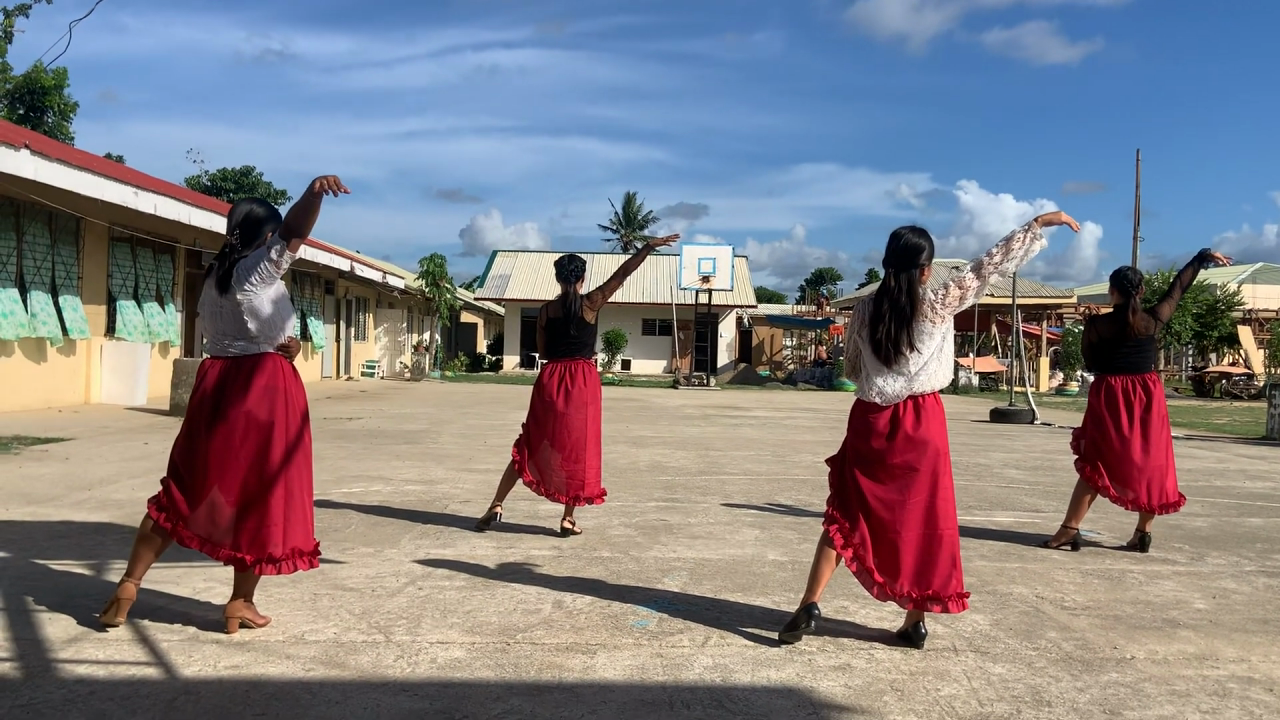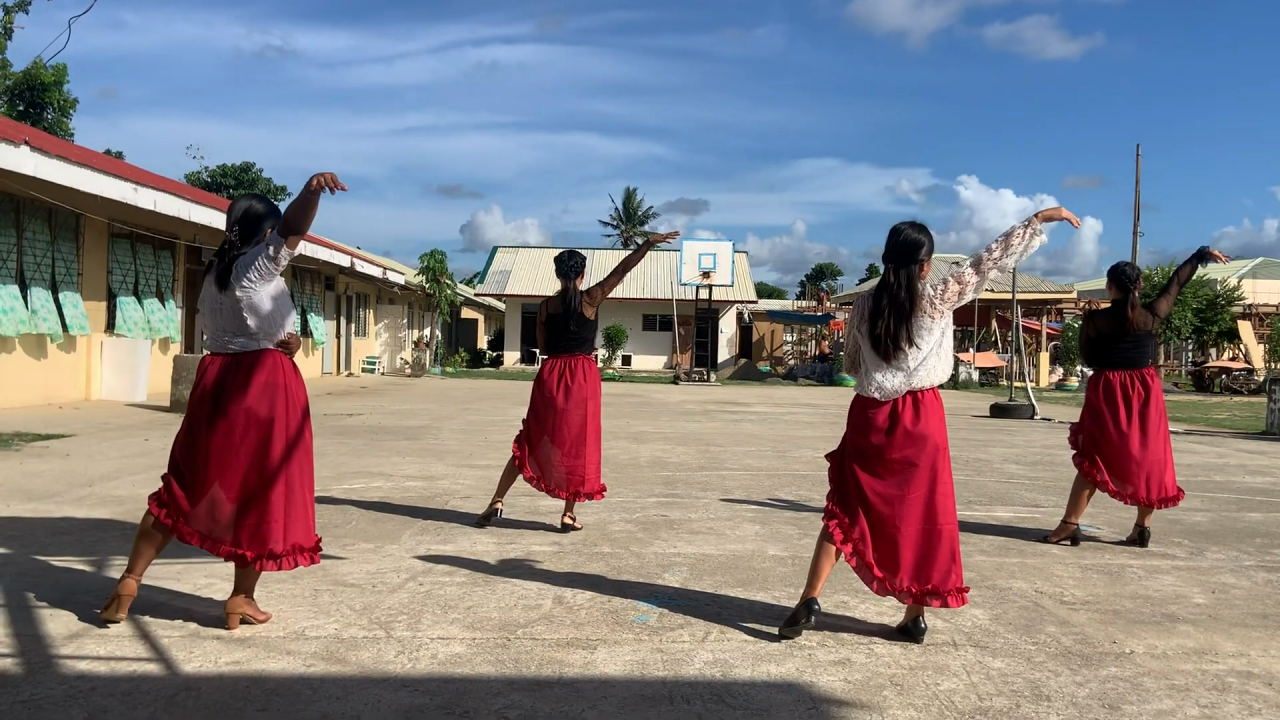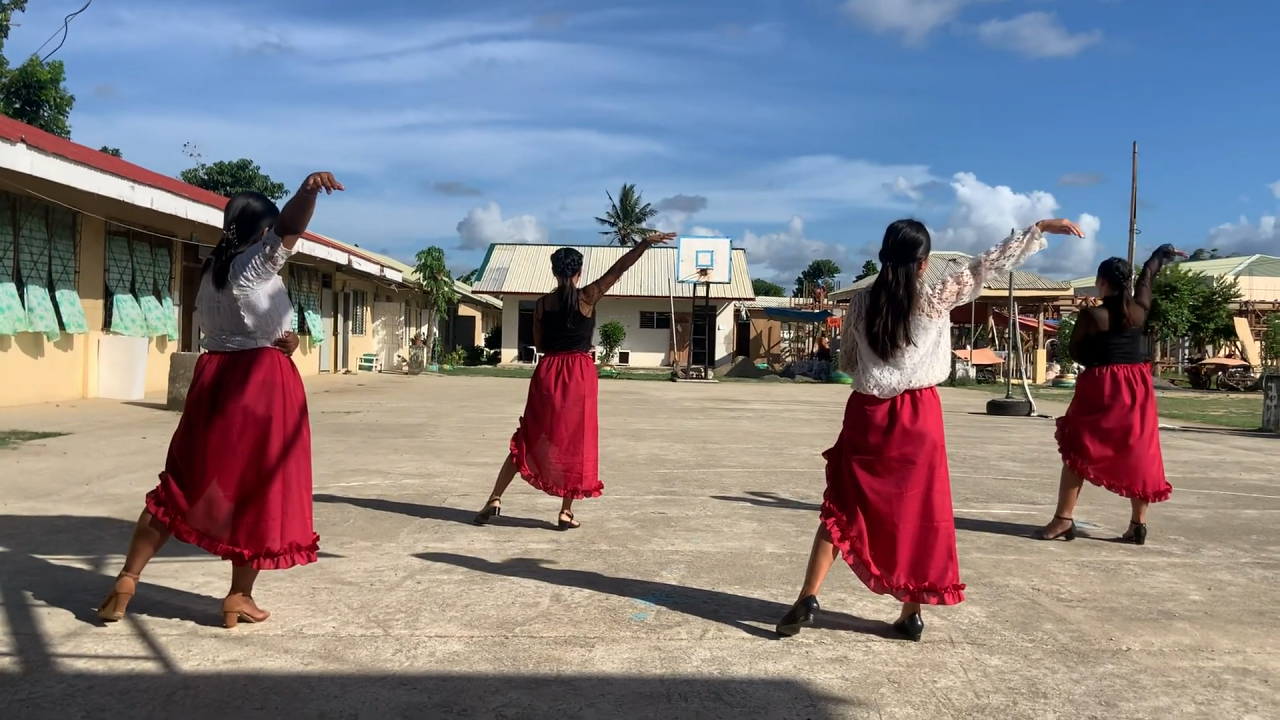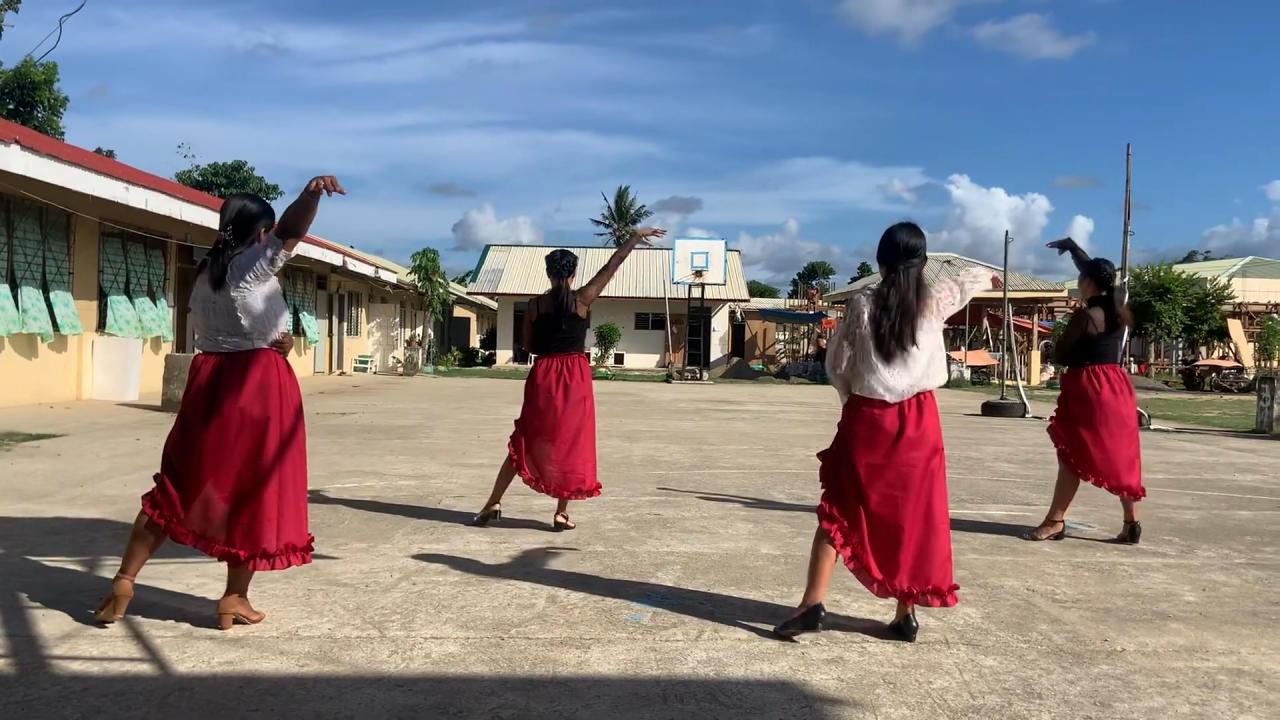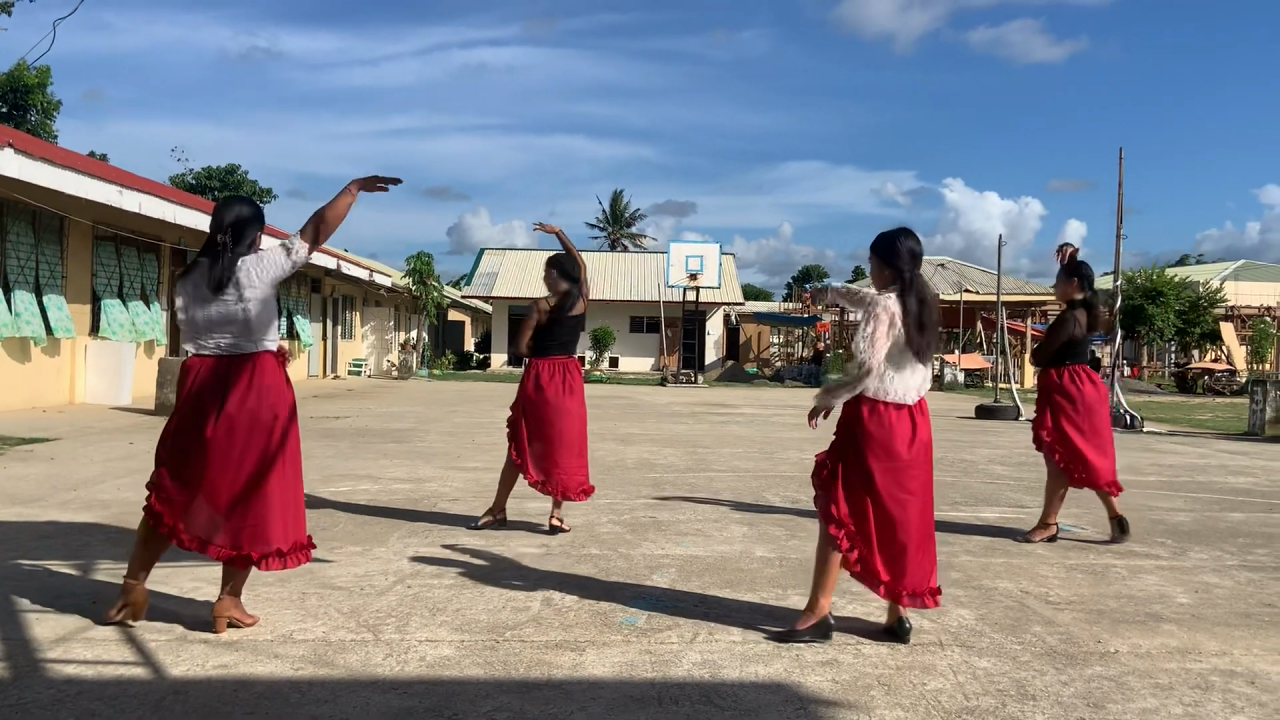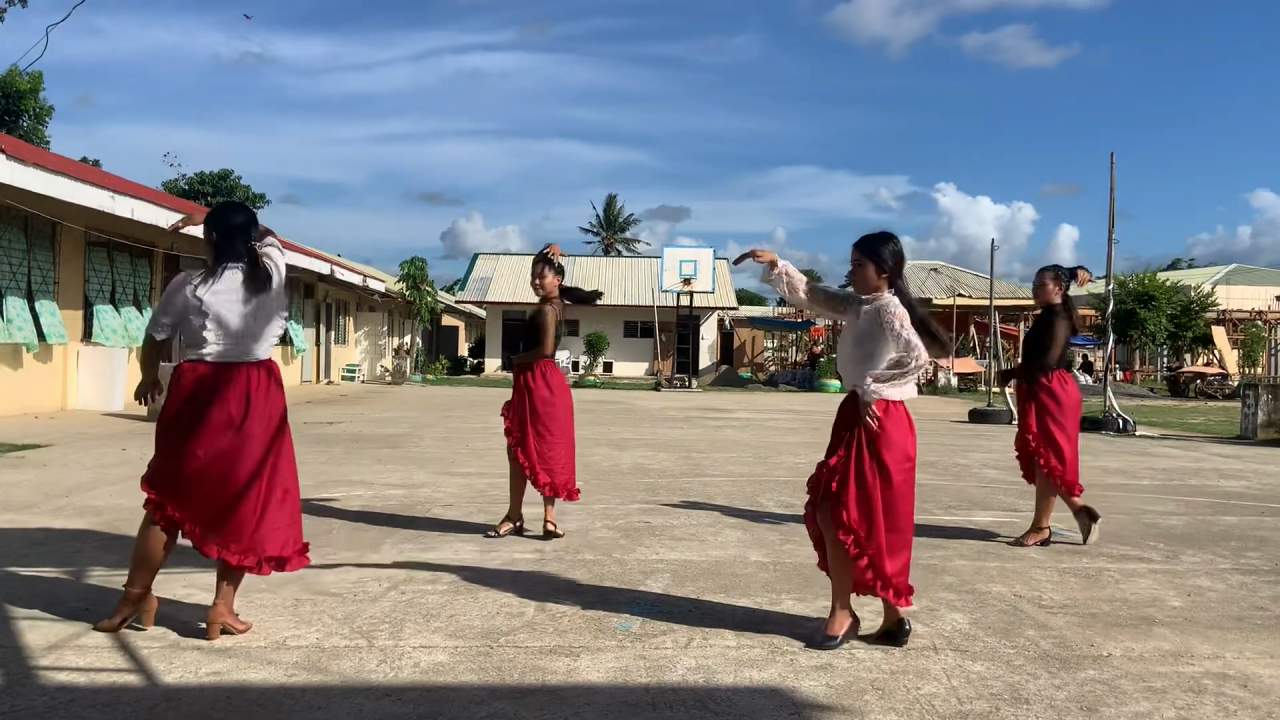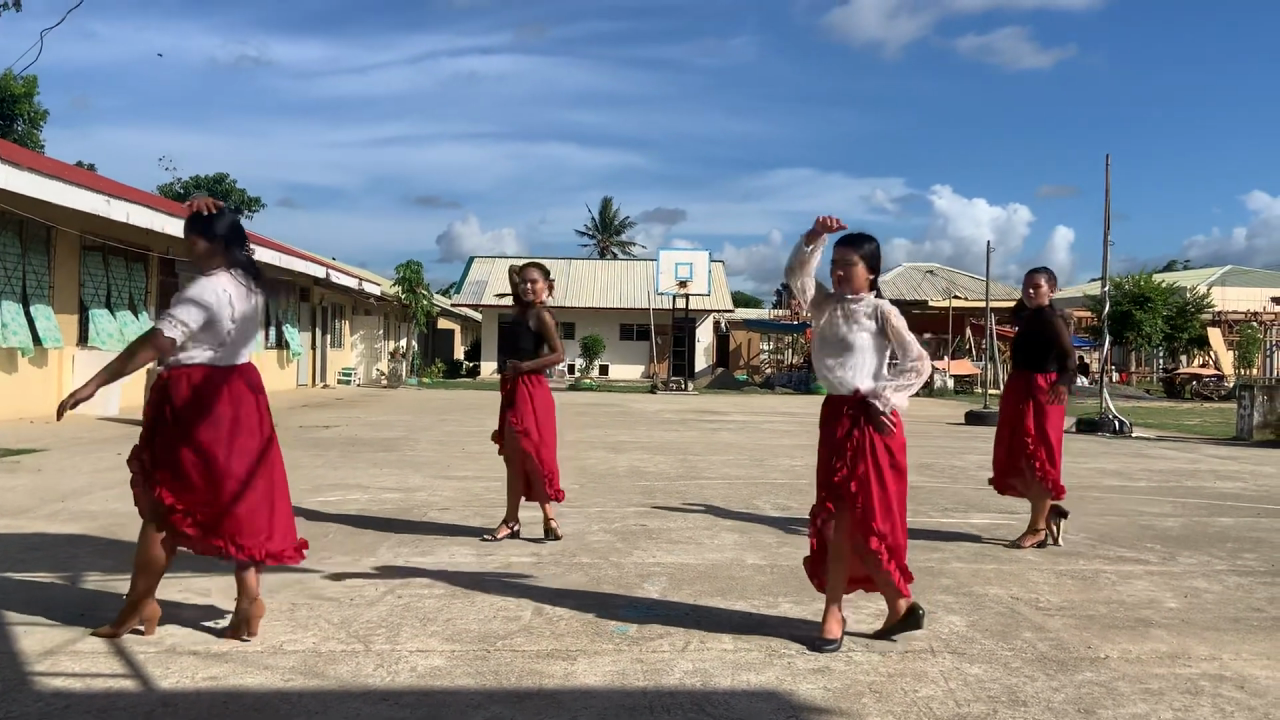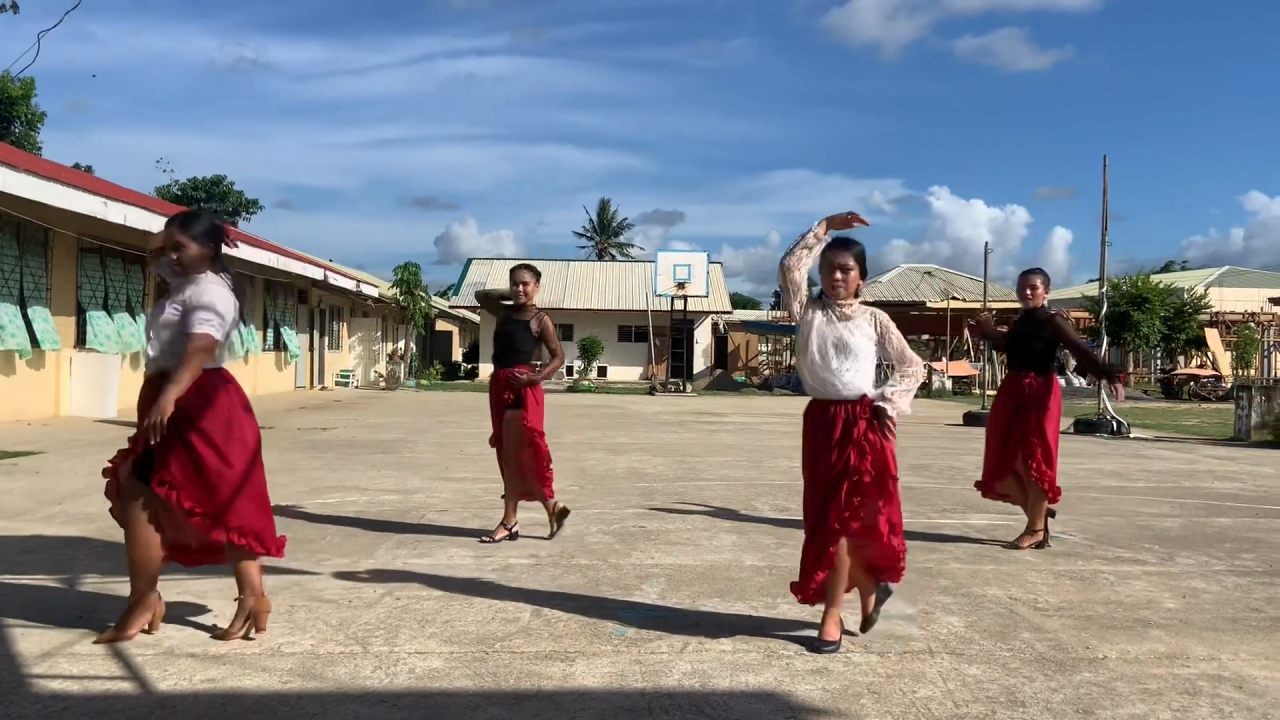
dt=0.2s
person 1, frame 1
left shoulder: (214, 277)
right shoulder: (259, 268)
right elbow: (295, 233)
left wrist: (282, 344)
right wrist: (314, 192)
left hip: (217, 386)
right hip: (263, 391)
left knee: (184, 490)
right knee: (260, 497)
left ankle: (128, 585)
right ankle: (241, 603)
person 1, frame 2
left shoulder: (215, 273)
right shoulder: (258, 265)
right elbow: (293, 230)
left wrist: (282, 339)
right wrist: (312, 190)
left hip: (218, 383)
right hip: (264, 388)
left knee: (184, 487)
right knee: (261, 494)
left ankle: (129, 582)
right ankle: (241, 599)
person 1, frame 3
left shoulder: (213, 271)
right shoulder: (256, 264)
right elbow: (290, 229)
left wrist: (280, 337)
right wrist: (308, 189)
left hip: (216, 381)
right hip: (262, 386)
left knee: (183, 486)
right knee: (259, 492)
left ankle: (127, 579)
right ankle: (239, 597)
person 1, frame 4
left shoulder: (206, 272)
right shoulder: (251, 265)
right elbow: (289, 232)
right wrist: (313, 191)
left hip: (210, 384)
right hip: (260, 388)
left knee: (178, 486)
right knee: (254, 495)
left ankle: (121, 584)
right ankle: (233, 599)
person 1, frame 5
left shoulder: (189, 277)
right shoulder: (263, 265)
left elbow: (189, 335)
right elbow: (319, 228)
right wrist: (356, 186)
left hip: (201, 384)
right hip: (256, 389)
left knee: (173, 490)
right knee: (252, 496)
left ankle: (133, 587)
right ankle: (229, 601)
person 1, frame 6
left shoulder: (189, 285)
right shoulder: (273, 272)
left elbow: (153, 343)
right elbow: (262, 239)
left wrist: (149, 379)
right wrist: (204, 218)
left hip: (200, 394)
right hip: (259, 394)
left knee: (167, 499)
right knee: (243, 502)
left ankle: (137, 598)
right ankle: (223, 605)
person 1, frame 7
left shoulder: (204, 291)
right shoulder: (242, 277)
left elbow: (156, 345)
right elbow: (215, 238)
left wrist: (92, 384)
right wrist: (208, 211)
left hip: (194, 400)
right hip: (236, 396)
left knee: (162, 505)
right knee: (233, 503)
left ankle: (140, 605)
right ankle: (248, 599)
person 1, frame 8
left shoulder: (207, 292)
right shoulder: (187, 280)
left elbow: (203, 349)
right elbow: (153, 256)
left wrist: (166, 399)
right wrist: (176, 244)
left hip: (194, 405)
right hip: (183, 408)
person 2, frame 1
left shoulder: (865, 309)
right shoulder: (938, 304)
left elbow: (851, 369)
right elbow: (992, 264)
right wrist: (1039, 223)
left hip: (871, 420)
right hip: (921, 421)
left knee: (846, 516)
right knee: (921, 521)
left ankle: (810, 606)
right ankle: (915, 621)
person 2, frame 2
left shoulder: (864, 305)
right shoulder: (937, 298)
left elbow: (850, 364)
right elbow: (992, 259)
right wrist: (1040, 218)
left hip: (870, 415)
right hip: (920, 416)
left knee: (844, 511)
right knee: (921, 515)
left ankle: (809, 601)
right ankle: (914, 615)
person 2, frame 3
left shoulder: (860, 302)
right shoulder: (935, 297)
left elbow: (847, 361)
right elbow: (990, 263)
right wrist: (1041, 228)
left hip: (868, 412)
right hip: (918, 412)
left knee: (841, 507)
right knee: (917, 511)
left ankle: (808, 597)
right ankle: (911, 611)
person 2, frame 4
left shoulder: (861, 305)
right shoulder: (937, 299)
left elbow: (836, 368)
right elbow: (969, 279)
left wrist: (853, 394)
right wrist: (988, 275)
left hip: (870, 417)
right hip: (919, 417)
left knee: (841, 510)
right knee: (915, 513)
left ankle: (812, 603)
right ankle: (905, 614)
person 2, frame 5
left shoulder: (881, 307)
right shoulder: (914, 303)
left elbow: (867, 364)
left wrist: (828, 397)
right wrist: (835, 292)
left hip: (873, 417)
right hip: (911, 420)
left knee: (840, 511)
right knee: (898, 516)
left ankle: (818, 610)
right ankle: (897, 614)
person 2, frame 6
left shoulder: (889, 309)
right shoulder: (854, 304)
left elbow: (915, 356)
right elbow: (808, 295)
left wrist: (870, 389)
right wrist: (773, 263)
left hip: (874, 418)
right hip: (869, 416)
left knee: (835, 511)
right knee: (872, 520)
left ankle: (843, 613)
right ankle: (893, 615)
person 2, frame 7
left shoulder: (880, 312)
right shoulder: (823, 305)
left elbow: (919, 364)
right elbow: (796, 276)
left wrist: (883, 400)
right wrist: (814, 238)
left hip: (865, 417)
right hip: (834, 414)
left knee: (838, 516)
right knee: (861, 521)
left ankle: (833, 613)
right ankle: (900, 604)
person 2, frame 8
left shoulder: (874, 319)
right shoulder: (808, 311)
left elbow: (913, 367)
right elbow: (789, 267)
left wrist: (890, 404)
right wrist: (823, 228)
left hip: (862, 422)
right hip: (820, 419)
left knee: (845, 517)
right knee: (827, 519)
left ankle: (833, 615)
right ankle: (871, 585)
person 3, frame 1
left shoulder: (546, 310)
right shoulder: (591, 304)
left elbow: (542, 352)
right elbow: (622, 273)
right wrist: (649, 247)
left hip: (550, 380)
right hip: (582, 381)
left knee: (531, 446)
right knee: (578, 449)
left ankle: (496, 506)
right ankle: (568, 519)
person 3, frame 2
left shoulder: (546, 306)
right shoulder: (590, 299)
left elbow: (542, 347)
right elbow: (622, 270)
right wrist: (648, 243)
left hip: (551, 375)
right hip: (582, 376)
left knee: (531, 442)
right knee: (578, 444)
left ankle: (497, 502)
right ankle: (568, 514)
person 3, frame 3
left shoulder: (542, 303)
right shoulder: (586, 298)
left elbow: (539, 344)
right elbow: (618, 269)
right wrist: (646, 242)
left hip: (547, 373)
right hip: (579, 374)
left knee: (528, 440)
right knee: (575, 442)
left ankle: (494, 500)
right ankle: (566, 512)
person 3, frame 4
left shoulder: (534, 304)
right shoulder: (581, 299)
left elbow: (530, 345)
right elbow: (609, 268)
right wrist: (634, 239)
left hip: (544, 375)
right hip: (577, 379)
left knee: (525, 442)
right knee: (572, 443)
left ankle: (492, 504)
right ankle: (561, 514)
person 3, frame 5
left shoulder: (541, 306)
right shoulder: (581, 300)
left elbow: (521, 348)
right elbow: (579, 262)
right wrist: (560, 234)
left hip: (540, 376)
right hip: (570, 376)
left knee: (521, 445)
right knee: (565, 446)
left ankle: (498, 509)
right ankle: (556, 515)
person 3, frame 6
left shoulder: (547, 308)
right shoulder: (553, 302)
left elbow: (545, 350)
right elbow: (544, 262)
left wrist: (519, 360)
right wrist: (551, 251)
left hip: (535, 381)
right hip: (550, 382)
left knee: (521, 450)
right knee: (547, 449)
left ankle: (514, 517)
right ankle: (550, 519)
person 3, frame 7
left shoulder: (541, 316)
right shoulder: (522, 307)
left elbow: (558, 354)
right elbow: (513, 272)
left wrist: (525, 366)
left hip: (526, 387)
right hip: (516, 387)
left knee: (517, 455)
right knee: (519, 455)
left ankle: (511, 521)
right ankle: (549, 520)
person 3, frame 8
left shoulder: (540, 319)
right shoulder: (506, 312)
left elbow: (558, 357)
right elbow: (481, 296)
left wrist: (535, 378)
right wrist: (507, 297)
left hip: (521, 388)
right hip: (500, 387)
left knee: (512, 456)
right knee: (512, 456)
left ankle: (510, 523)
right ankle: (551, 505)
person 4, frame 1
left shoulder: (1097, 324)
right shoulder: (1154, 320)
left elbow: (1090, 363)
right elbow: (1177, 288)
right wrist: (1204, 257)
left hip: (1109, 397)
right hip: (1147, 397)
left knee: (1095, 465)
right knee: (1149, 463)
left ankle: (1070, 529)
right ankle: (1143, 532)
person 4, frame 2
left shoulder: (1095, 319)
right shoulder: (1151, 315)
left elbow: (1087, 356)
right elbow: (1174, 285)
right wrist: (1202, 256)
left hip: (1107, 392)
right hip: (1143, 391)
left knee: (1091, 459)
right knee: (1147, 458)
left ankle: (1070, 524)
right ankle: (1142, 527)
person 4, frame 3
left shoulder: (1093, 316)
right shoulder: (1140, 309)
left elbow: (1076, 351)
right elbow: (1147, 278)
right wrist: (1163, 253)
left hip: (1102, 386)
right hip: (1137, 385)
left knee: (1077, 451)
right knee: (1138, 454)
left ankle: (1062, 519)
right ankle: (1137, 524)
person 4, frame 4
left shoulder: (1085, 316)
right shoulder: (1118, 309)
left elbow: (1061, 353)
right elbow: (1092, 268)
right wrist: (1070, 246)
left hip: (1086, 387)
right hip: (1115, 384)
left knee: (1073, 455)
right knee: (1117, 456)
left ankle: (1055, 521)
right ankle: (1130, 522)
person 4, frame 5
left shoulder: (1070, 317)
right shoulder: (1084, 309)
left elbow: (1043, 356)
right elbow: (1075, 269)
left wrist: (1033, 355)
right wrist: (1069, 253)
left hip: (1064, 388)
right hip: (1079, 386)
left knee: (1061, 456)
right knee: (1086, 456)
left ankle: (1049, 523)
right ankle: (1115, 517)
person 4, frame 6
left shoulder: (1057, 320)
right shoulder: (1050, 313)
left elbow: (1047, 361)
left wrist: (1011, 374)
right wrist: (1077, 273)
left hip: (1050, 392)
right hip: (1041, 393)
left knee: (1045, 459)
right knee: (1045, 460)
left ankle: (1041, 528)
right ankle: (1081, 510)
person 4, frame 7
left shoulder: (1052, 321)
right shoulder: (1032, 317)
left elbow: (1068, 356)
left wrist: (1063, 381)
right wrist: (1024, 303)
left hip: (1040, 394)
right hip: (1019, 393)
left knee: (1036, 463)
right knee: (1015, 463)
left ankle: (1036, 529)
right ankle: (1050, 510)
person 4, frame 8
left shoulder: (1053, 322)
right shoulder: (1019, 323)
left elbow: (1082, 353)
left wrist: (1109, 375)
right wrist: (987, 328)
left hip: (1039, 395)
right hip: (1010, 394)
left knee: (1035, 464)
right knee: (1006, 464)
left ankle: (1035, 529)
right ankle: (1039, 515)
